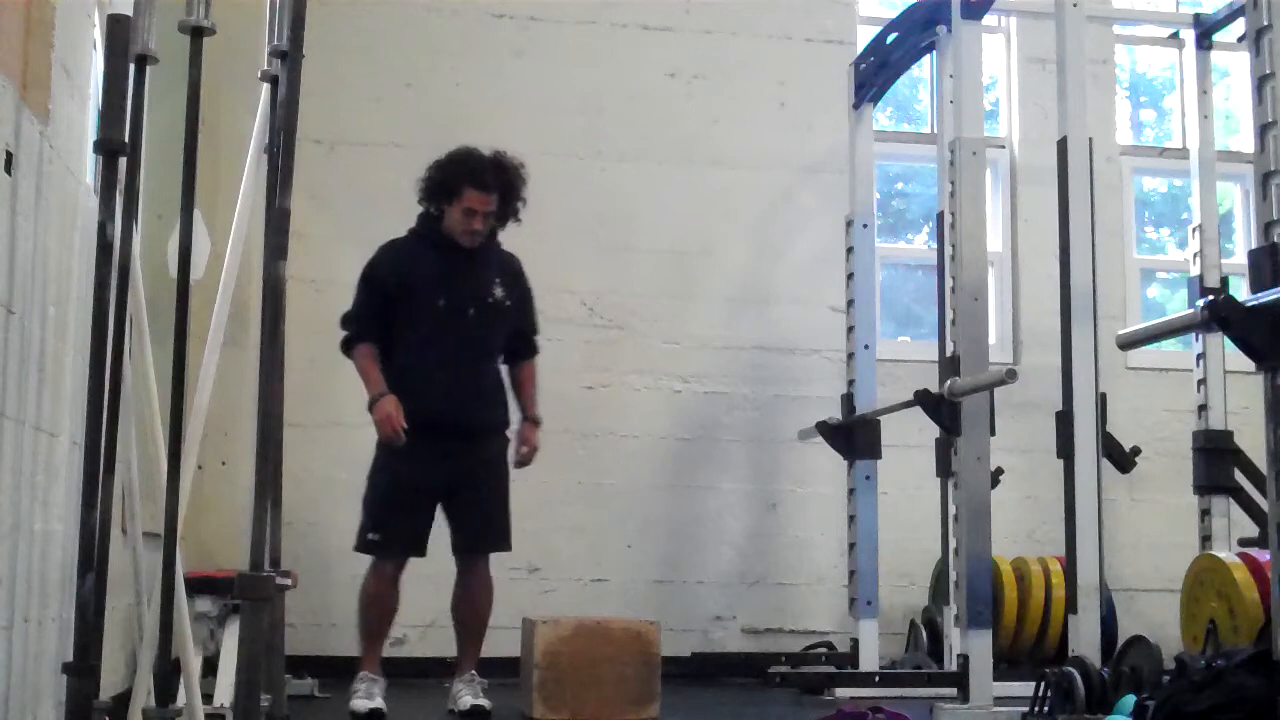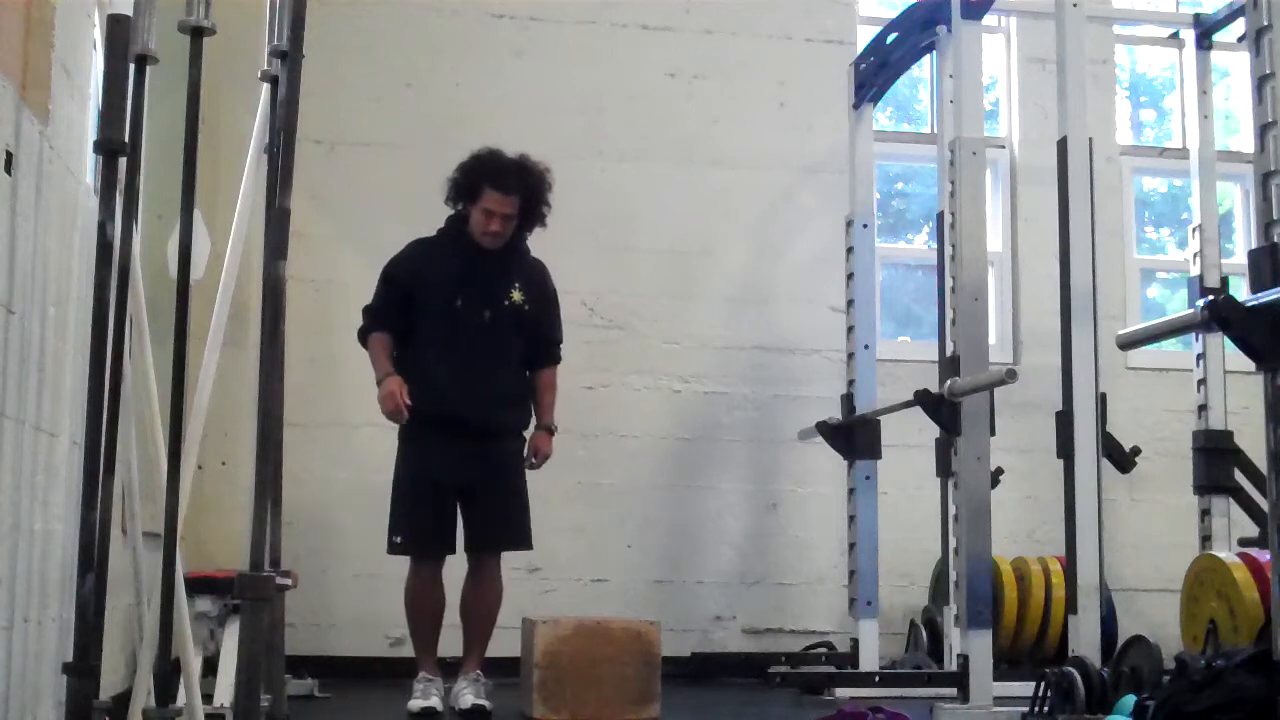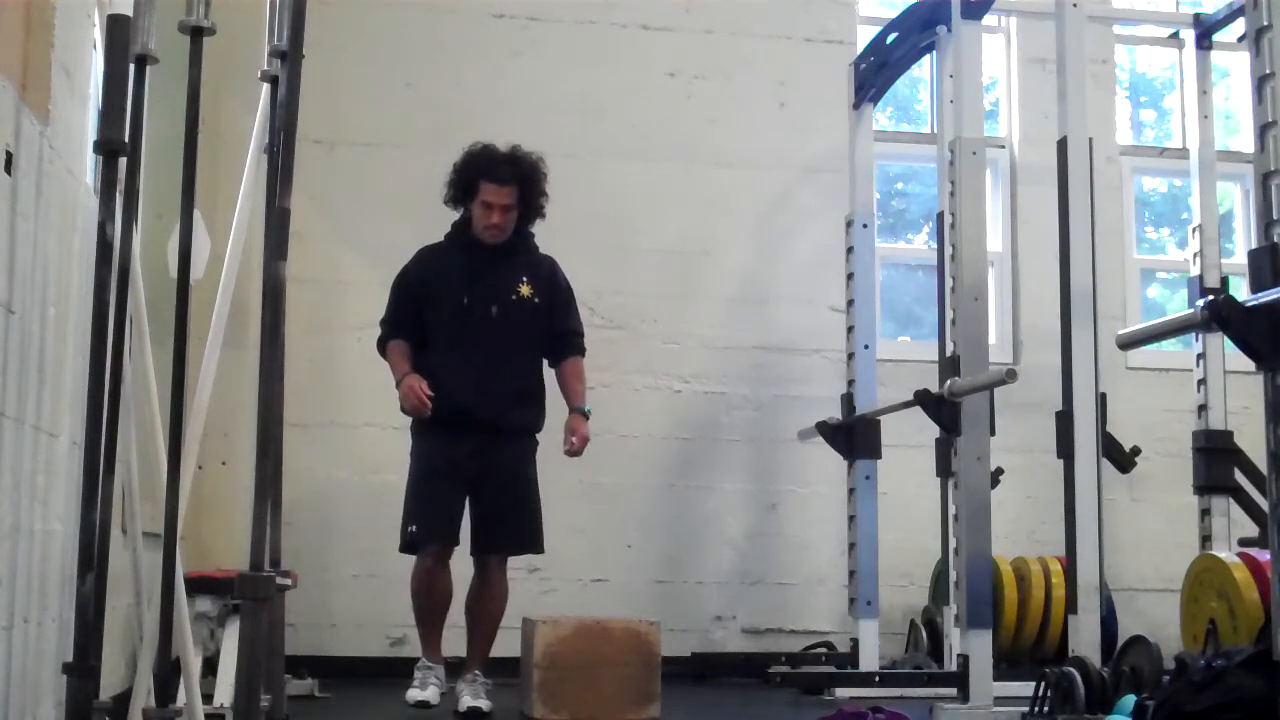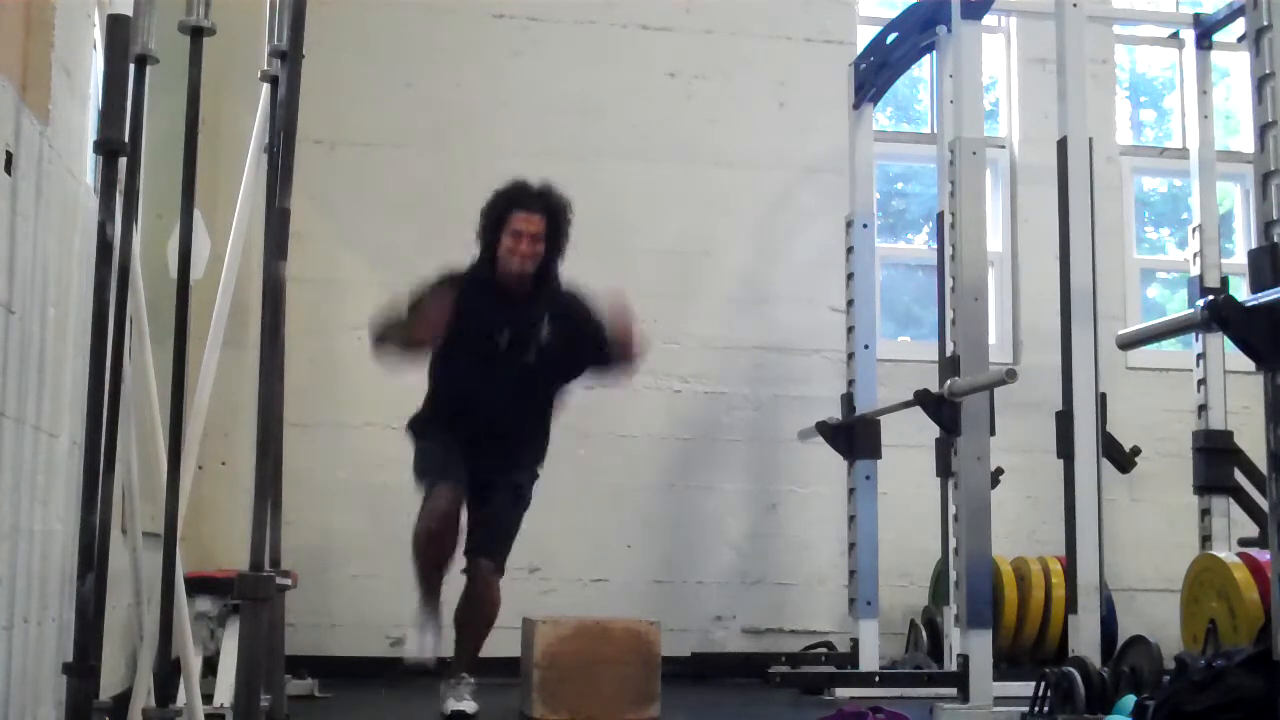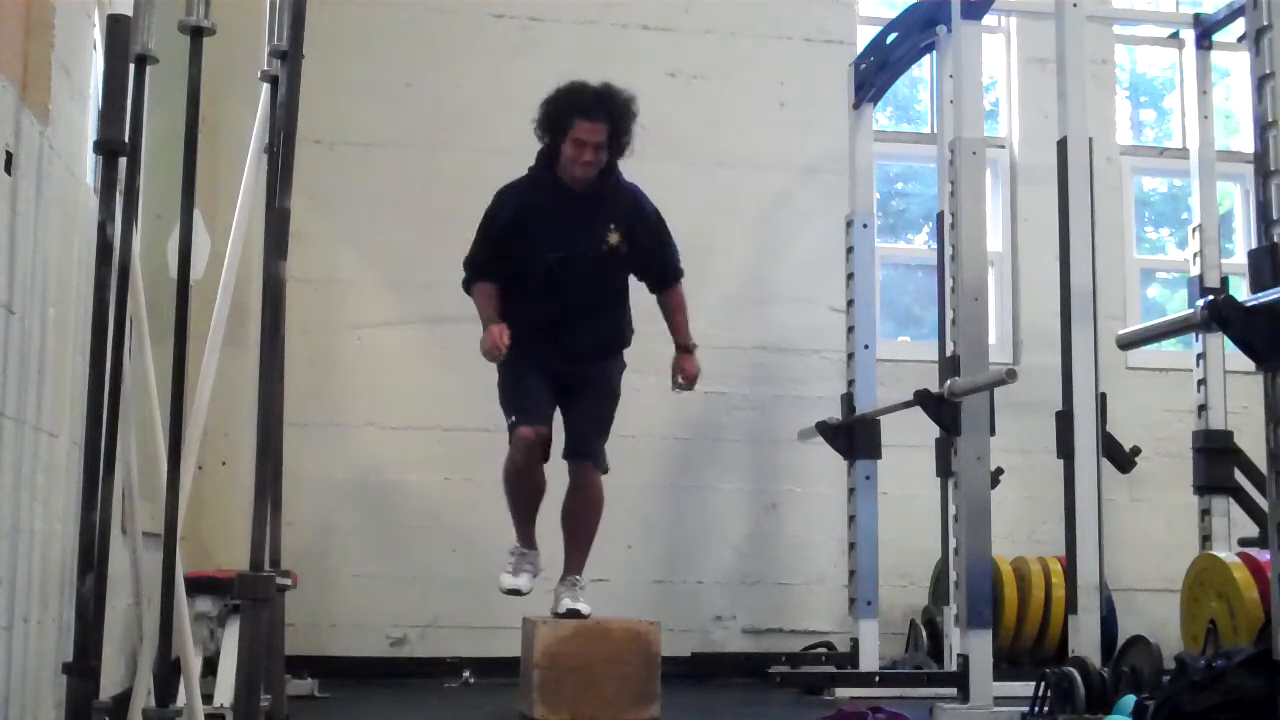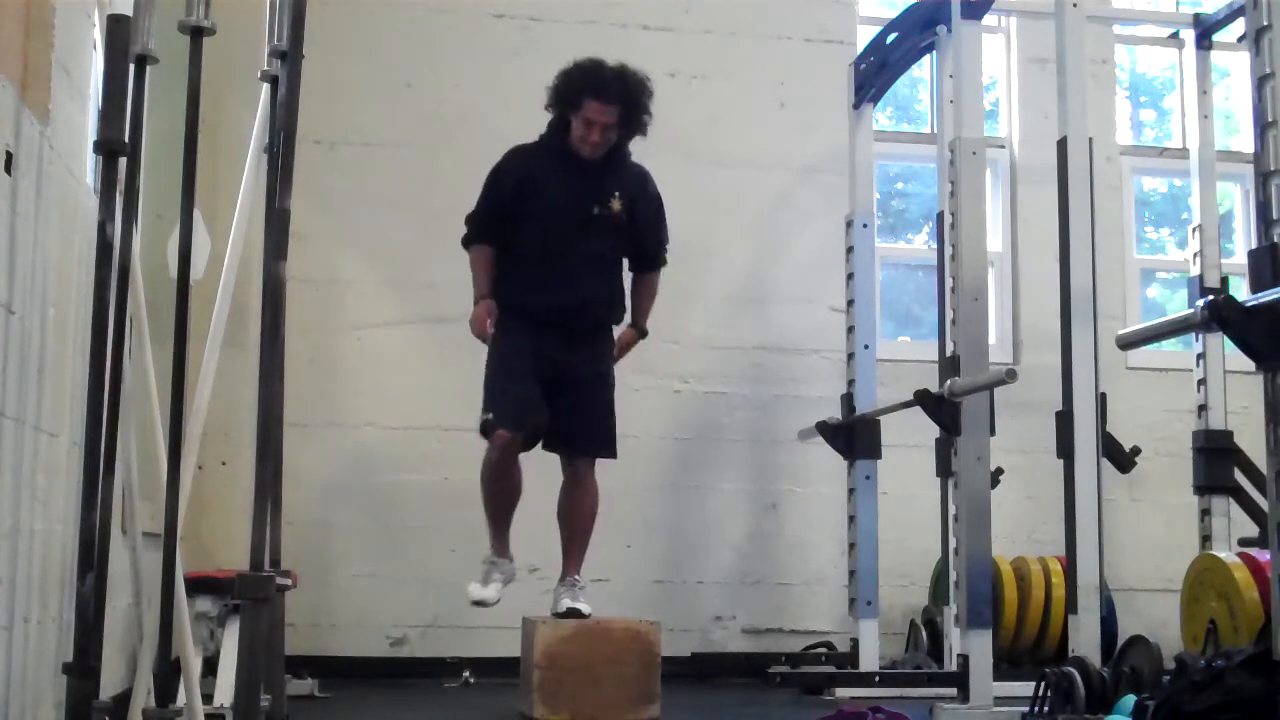
dt=0.7s
person 1, frame 1
left shoulder: (506, 270)
right shoulder: (398, 259)
left elbow: (522, 351)
right elbow: (361, 336)
left wrist: (530, 418)
right wrist: (381, 394)
left hip: (482, 440)
right hip: (411, 436)
left knee: (476, 559)
right knee: (388, 557)
person 1, frame 2
left shoulder: (532, 277)
right shoulder: (420, 259)
left elbow: (544, 359)
right elbow: (378, 324)
left wrist: (545, 425)
right wrist: (387, 374)
left hip: (499, 441)
right hip: (428, 435)
left knee: (487, 557)
right knee: (425, 559)
person 1, frame 3
left shoulder: (542, 273)
right shoulder: (430, 265)
left elbow: (567, 347)
right elbow: (395, 332)
left wrist: (578, 410)
right wrist: (405, 375)
left hip: (510, 440)
right hip: (440, 434)
left knee: (492, 560)
right knee: (432, 551)
right ankle: (430, 663)
person 1, frame 4
left shoulder: (564, 310)
right shoulder: (455, 292)
left elbow: (613, 359)
right elbow: (388, 340)
left wrist: (623, 341)
right wrist: (416, 331)
left hip: (512, 456)
right hip: (447, 439)
left knee: (486, 569)
right knee: (438, 507)
right ankle: (428, 613)
person 1, frame 5
left shoulder: (630, 206)
right shoulder: (517, 201)
left elbow: (666, 279)
right elbow: (481, 272)
left wrist: (685, 347)
right wrist: (493, 322)
left hip: (597, 359)
right hip: (528, 353)
left knee: (586, 466)
right knee: (528, 439)
left ankle: (571, 583)
right ankle: (525, 549)
person 1, frame 6
left shoulder: (635, 183)
right shoulder: (523, 165)
left elbow: (648, 261)
right elbow: (482, 234)
left wrist: (637, 324)
right wrist: (484, 297)
left hip: (588, 341)
right hip: (520, 331)
left knee: (581, 462)
right knee: (505, 440)
left ankle: (570, 583)
right ankle: (499, 556)
